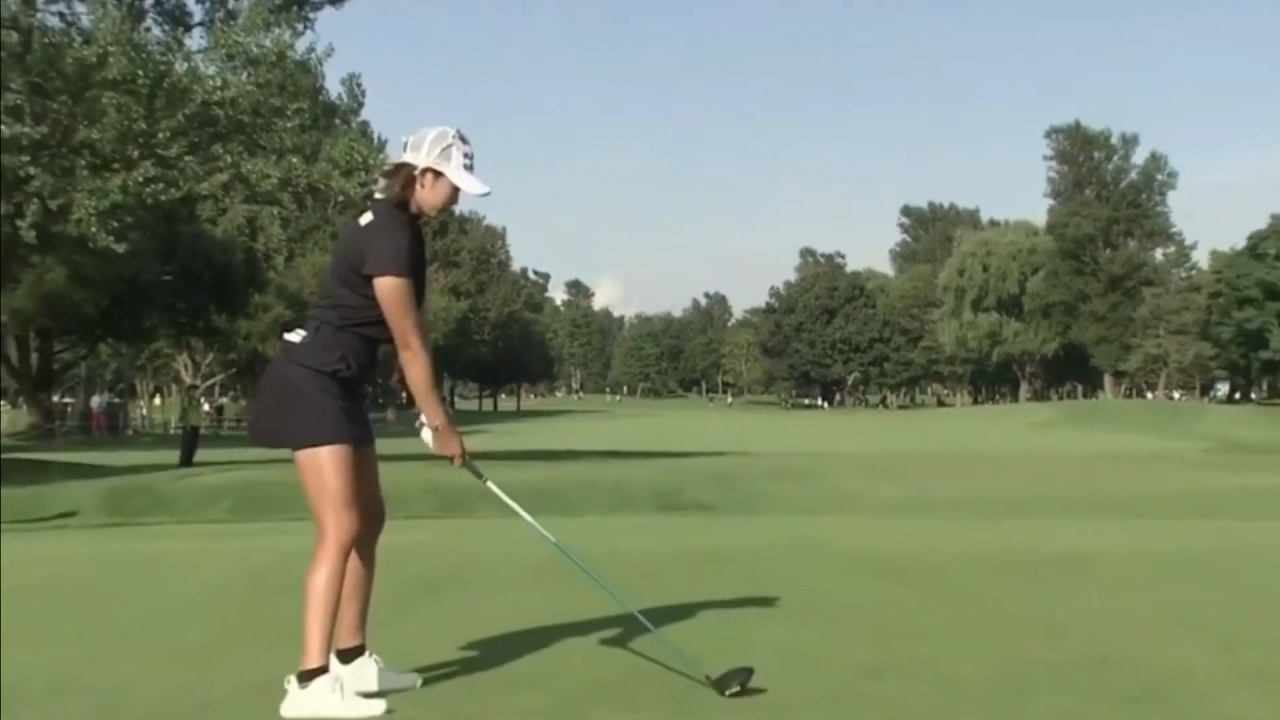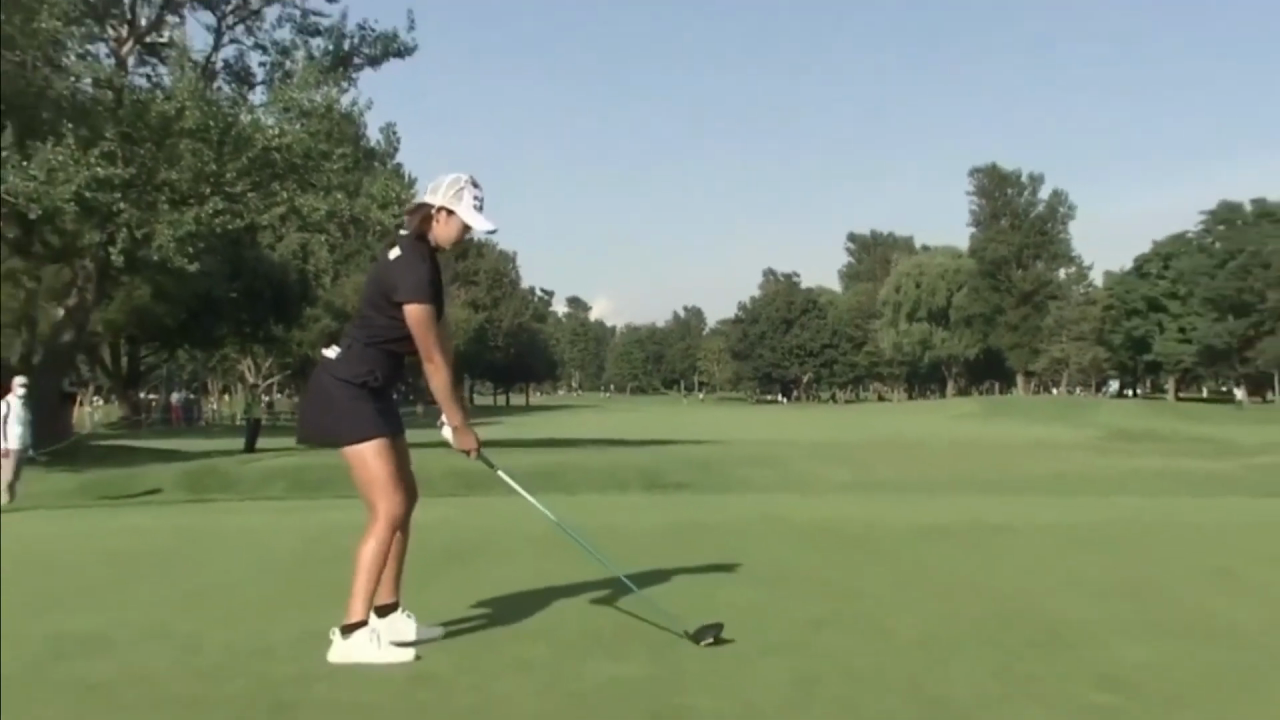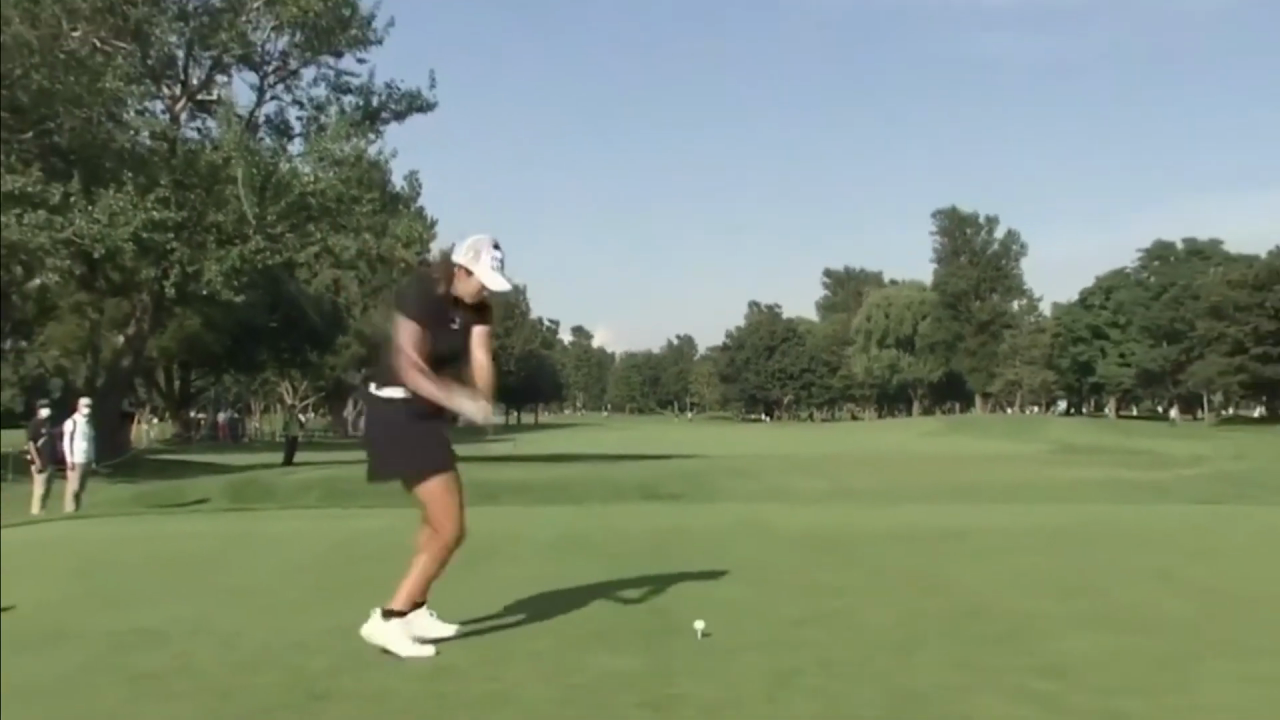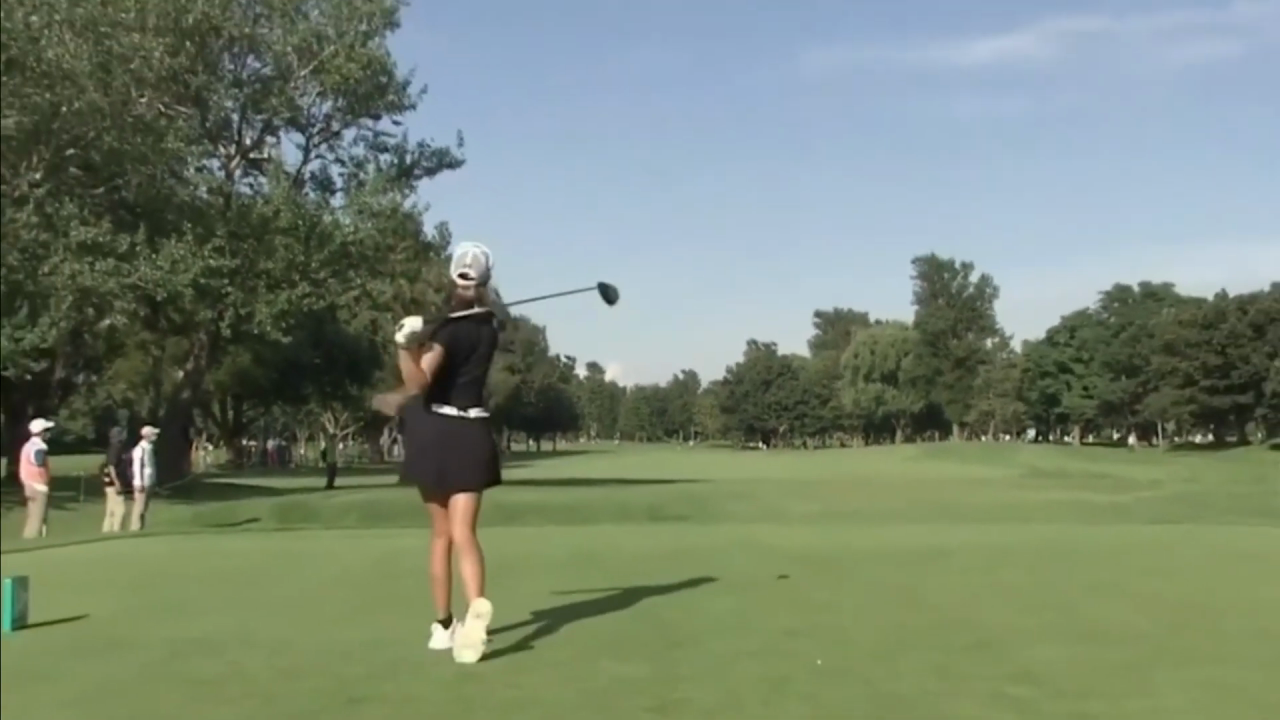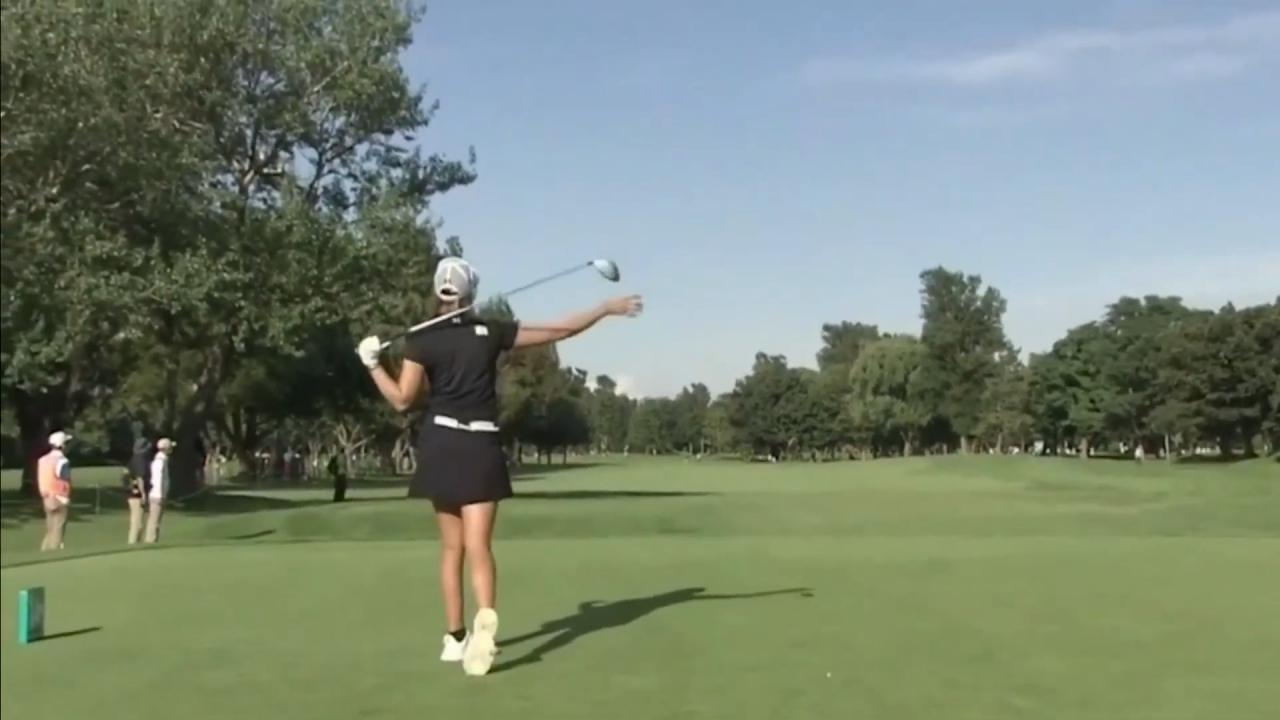
dt=1s
person 1, frame 1
left shoulder: (397, 225)
right shoulder: (389, 234)
left elbow: (409, 336)
right elbow: (410, 343)
left wrist: (431, 414)
right wrist: (441, 424)
left hip: (337, 383)
right hip: (312, 383)
left knee: (368, 519)
right knee: (341, 528)
left ankle: (350, 661)
person 1, frame 2
left shoulder: (421, 258)
right shoulder: (411, 268)
left elbow: (441, 344)
right elbow: (433, 359)
left wrist: (454, 413)
right wrist: (459, 424)
left hip: (370, 390)
right hip: (347, 391)
left knee: (404, 499)
right knee: (389, 507)
left ankle: (387, 615)
right ankle: (352, 633)
person 1, frame 3
left shoulder: (477, 311)
right shoulder: (418, 293)
left elbow: (482, 365)
right elbow: (410, 369)
left wrist: (481, 402)
right wrist: (458, 399)
left hip: (421, 418)
right hip: (400, 416)
left knee: (440, 523)
right knee: (447, 529)
person 1, frame 4
left shoulder: (449, 323)
right shoulder: (488, 323)
left elbow: (418, 381)
left wrist: (404, 343)
right wrist: (402, 398)
left hip: (435, 430)
right hip: (471, 433)
left knee: (441, 534)
right knee: (464, 533)
left ankle: (443, 625)
right ankle: (477, 608)
person 1, frame 5
left shoulder: (423, 340)
right shoulder: (492, 332)
left elbow: (401, 400)
right elbow: (558, 331)
left wrist: (372, 362)
right wrist: (608, 307)
left hip: (440, 444)
right hip: (481, 447)
left knee: (451, 547)
right knee: (477, 546)
left ankle: (455, 637)
right ankle: (484, 621)
